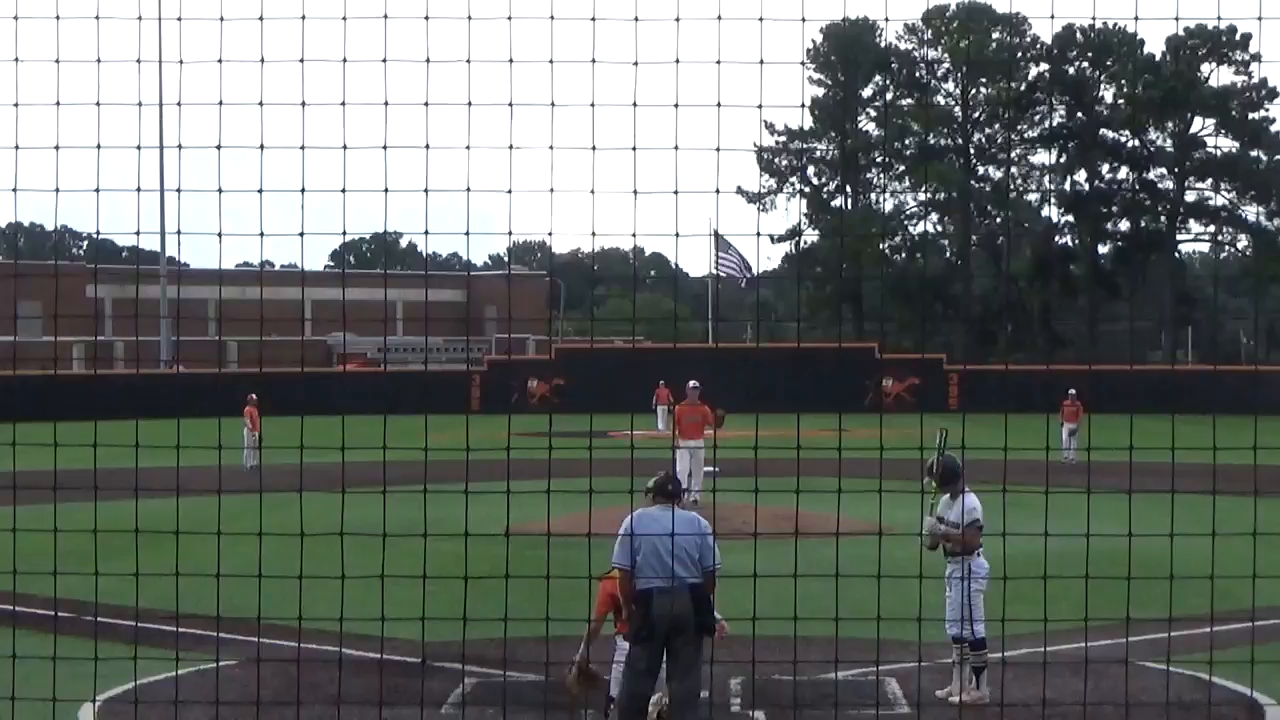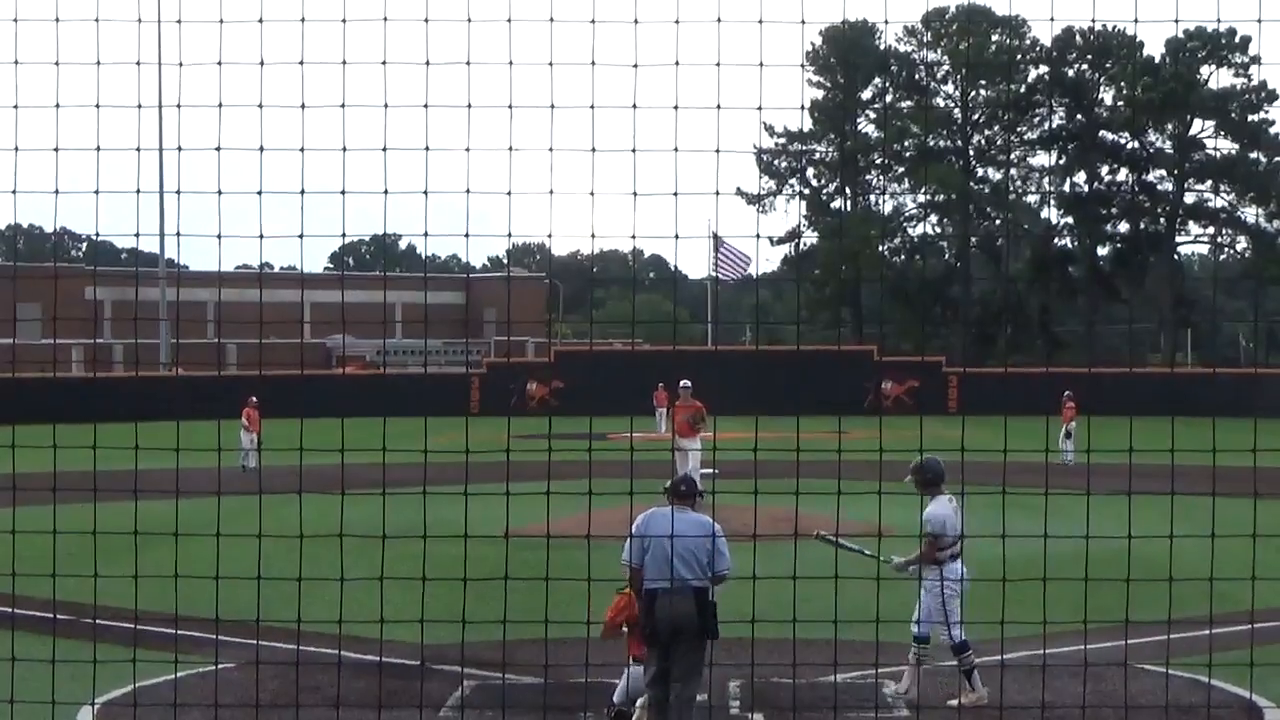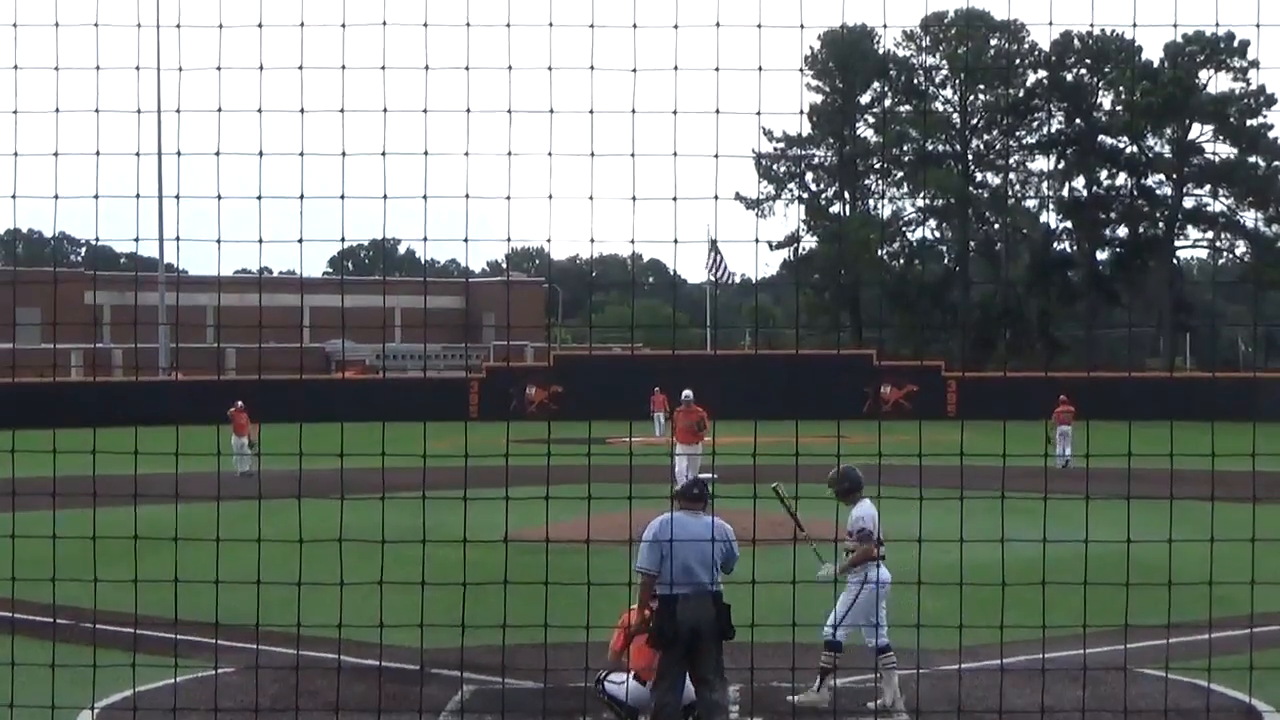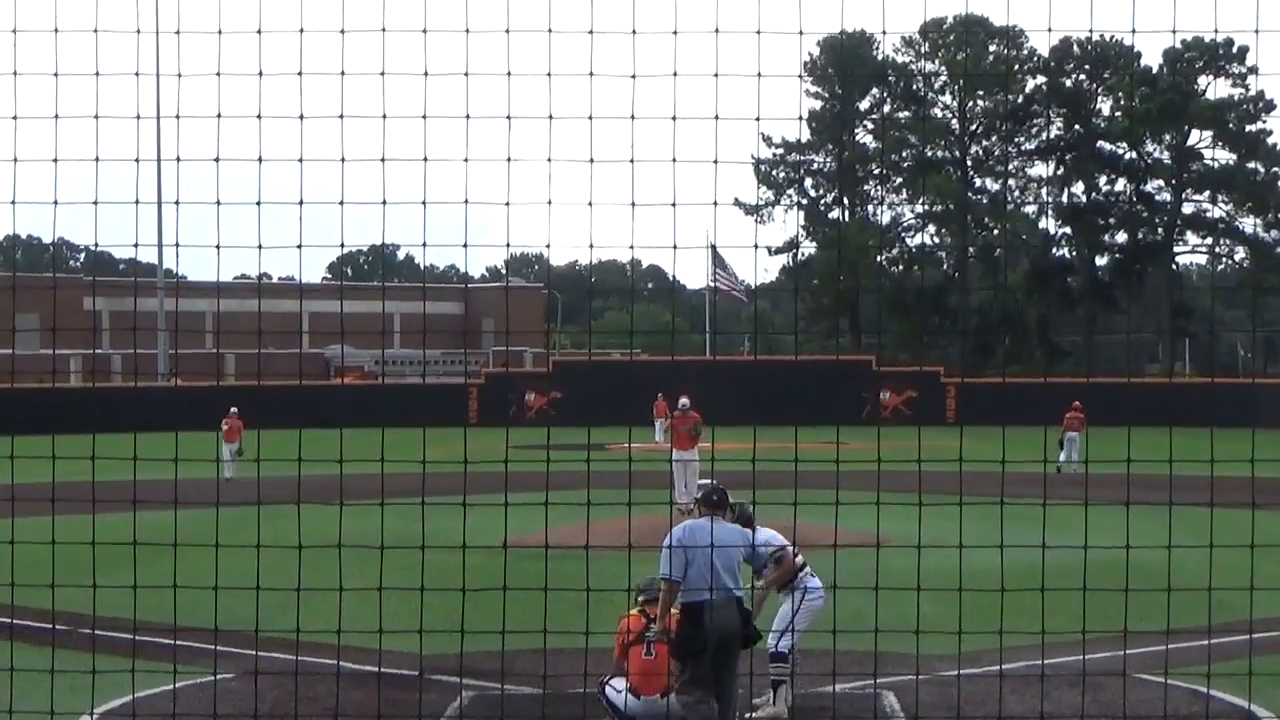
dt=0.7s
person 1, frame 1
left shoulder: (969, 504)
right shoulder: (945, 501)
left elbow: (972, 542)
right elbow: (932, 544)
left wrist: (943, 532)
right wrist: (931, 531)
left hip: (969, 570)
right hip: (954, 569)
left knee: (972, 629)
right knee: (956, 628)
left ankle: (979, 689)
right ankle: (960, 684)
person 1, frame 2
left shoulder: (933, 512)
right shoulder: (949, 501)
left elbow: (929, 553)
left wrist: (904, 563)
right wrist: (919, 564)
left hip: (941, 576)
right hip: (940, 573)
left knee: (953, 634)
right knee: (920, 627)
left ankle: (975, 691)
right ankle: (909, 685)
person 1, frame 3
left shoulder: (860, 512)
right shoulder: (866, 508)
left elbow: (866, 551)
left wrist: (838, 570)
right wrist: (843, 568)
left hip: (864, 580)
right hip: (877, 578)
left knee: (834, 632)
right knee: (878, 638)
left ankle: (820, 691)
right ankle: (892, 698)
person 1, frame 4
left shoulder: (765, 539)
right shoulder: (755, 541)
left elbow: (789, 567)
right elbow: (762, 576)
left wrist: (764, 588)
right wrist: (753, 611)
left hip: (805, 591)
right hip: (802, 590)
left knee: (778, 642)
right knee: (783, 638)
right ankle: (781, 692)
person 2, frame 1
left shoulder: (635, 520)
right shoulder: (697, 522)
left elbow: (624, 573)
right elbow: (710, 572)
left wrist: (627, 607)
right wrist: (706, 606)
left hip: (650, 603)
right hip: (689, 602)
left knee: (639, 673)
right knee: (685, 675)
person 2, frame 2
left shoulder: (646, 520)
right shoulder: (709, 526)
left elbow: (633, 570)
right elbow: (720, 575)
left wrist: (643, 600)
left hip: (656, 604)
right hip: (694, 605)
left knee: (656, 677)
right knee: (685, 678)
person 2, frame 3
left shoulder: (660, 526)
right shoulder: (722, 529)
left elbow: (647, 576)
right elbow: (728, 568)
left wrist: (641, 610)
left hip: (672, 609)
right hip: (710, 609)
left knee: (666, 679)
right knee: (711, 680)
person 2, frame 4
left shoulder: (682, 532)
right shoulder: (741, 534)
left elbow: (671, 582)
left wrist: (662, 618)
left hip: (697, 617)
right hip: (733, 615)
left knee: (692, 687)
right knee: (725, 686)
